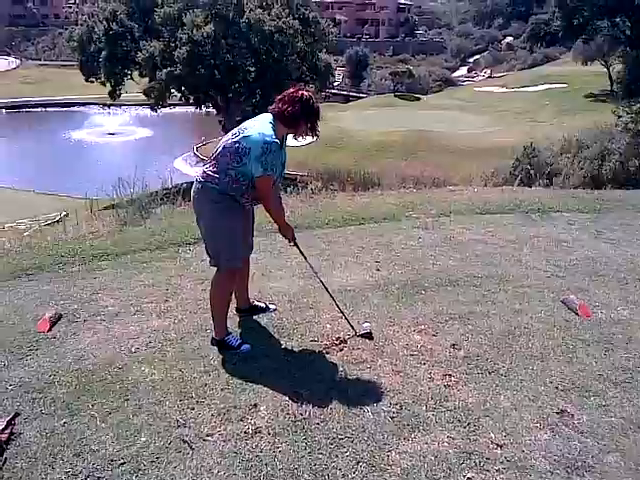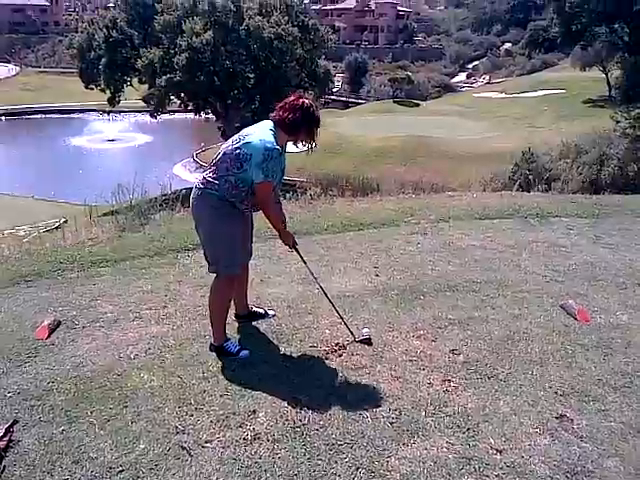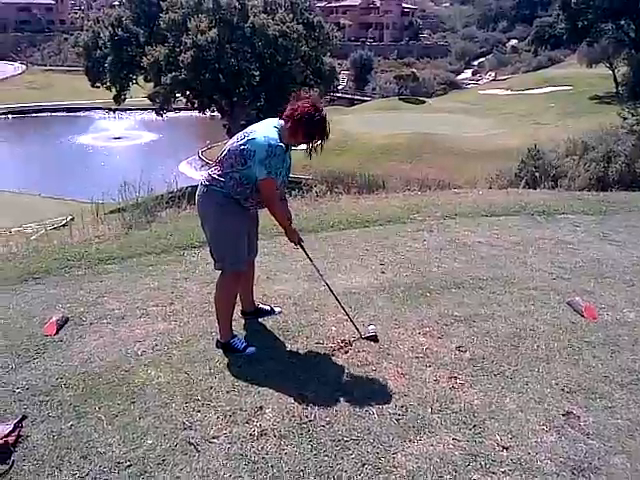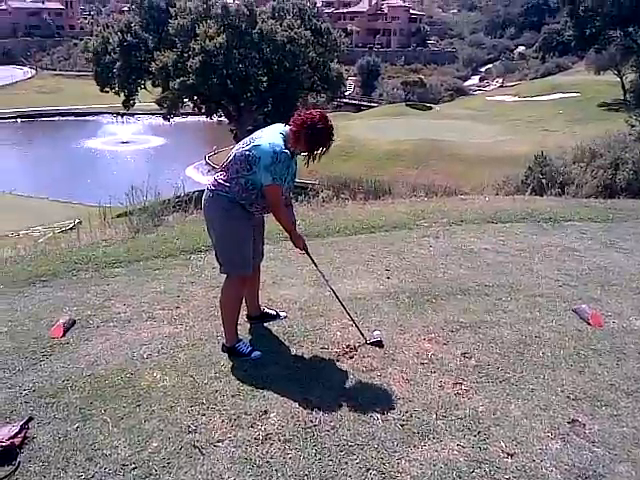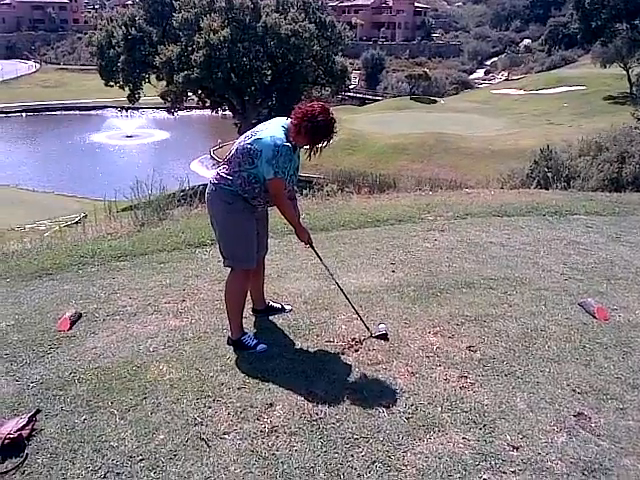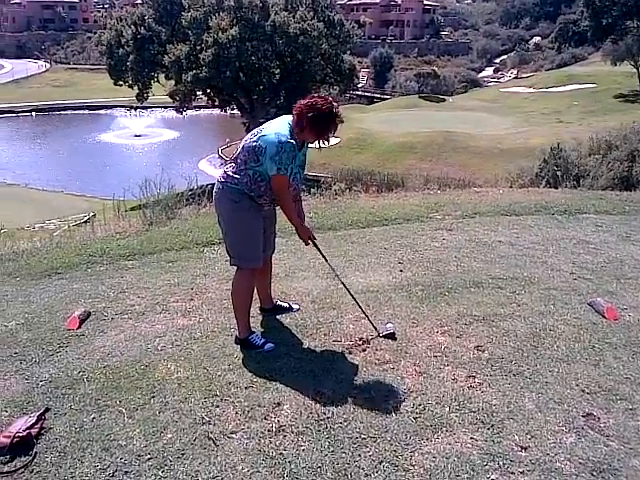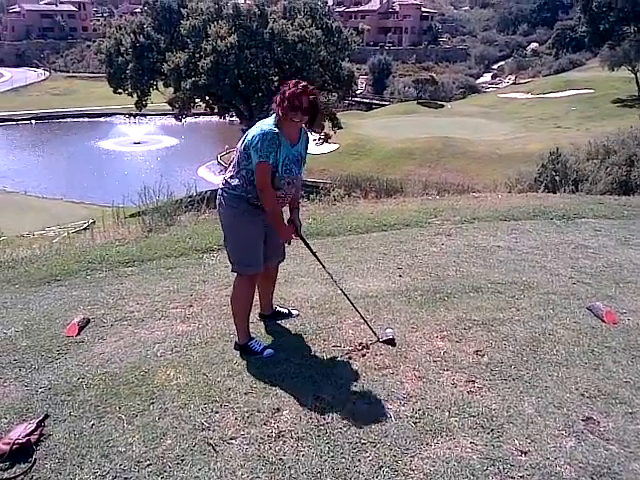
dt=0.3s
person 1, frame 1
left shoulder: (271, 125)
right shoulder: (265, 141)
left elbow: (271, 181)
right elbow: (265, 193)
left wrist: (280, 210)
right wrist: (283, 225)
left hip: (236, 196)
right hip: (216, 199)
left knee: (242, 254)
right knee: (228, 266)
left ankle: (244, 304)
right ankle: (220, 335)
person 1, frame 2
left shoulder: (271, 131)
right shoulder: (265, 148)
left elbow: (270, 188)
right elbow: (265, 200)
left wrist: (280, 214)
right wrist: (283, 232)
left hip: (235, 203)
right hip: (215, 205)
left knee: (242, 260)
right knee: (227, 272)
left ankle: (243, 310)
right ankle: (219, 341)
person 1, frame 3
left shoulder: (276, 129)
right shoulder: (269, 145)
left elbow: (276, 184)
right elbow: (270, 197)
left wrist: (285, 210)
right wrist: (288, 229)
left hip: (241, 200)
right hip: (220, 202)
left knee: (247, 257)
right knee: (233, 269)
left ankle: (249, 307)
right ankle: (225, 337)
person 1, frame 4
left shoulder: (285, 134)
right shoulder: (275, 152)
left elbow: (283, 189)
right elbow: (275, 203)
left wrist: (291, 214)
right wrist: (294, 234)
left hip: (247, 204)
right hip: (226, 206)
left knee: (253, 262)
right knee: (238, 273)
left ankle: (255, 311)
right ankle: (231, 341)
person 1, frame 5
left shoulder: (287, 129)
right shoulder: (277, 146)
left elbow: (286, 181)
right elbow: (278, 196)
left wrist: (295, 207)
right wrist: (298, 228)
left hip: (251, 198)
right hip: (229, 200)
left knee: (257, 256)
right knee: (242, 266)
left ankle: (260, 304)
right ankle: (236, 335)
person 1, frame 6
left shoulder: (298, 133)
right shoulder: (281, 143)
left elbow: (293, 178)
right elbow: (281, 192)
left wrist: (299, 208)
right wrist: (300, 225)
left hip: (260, 198)
right hip: (237, 199)
left knee: (264, 256)
right knee: (249, 266)
left ankle: (267, 304)
right ankle: (244, 333)
person 1, frame 7
left shoulder: (301, 135)
right shoulder: (267, 134)
left elbow: (294, 177)
right elbow: (263, 186)
left wrist: (294, 213)
right wrist: (280, 224)
left hip: (266, 205)
right hip: (240, 205)
left knee: (271, 262)
right knee: (249, 271)
left ankle: (267, 309)
right ankle: (243, 339)
